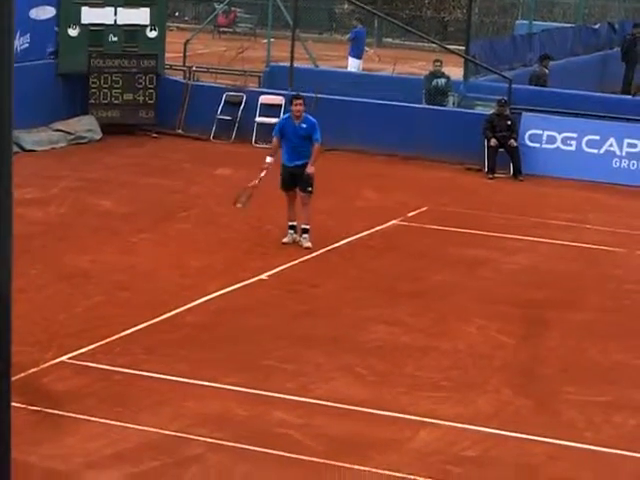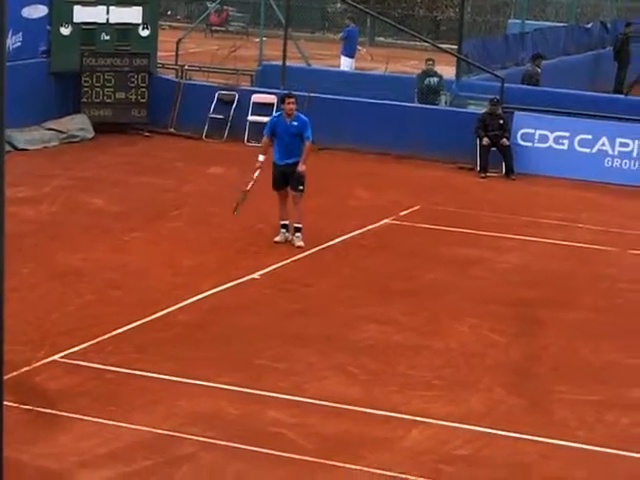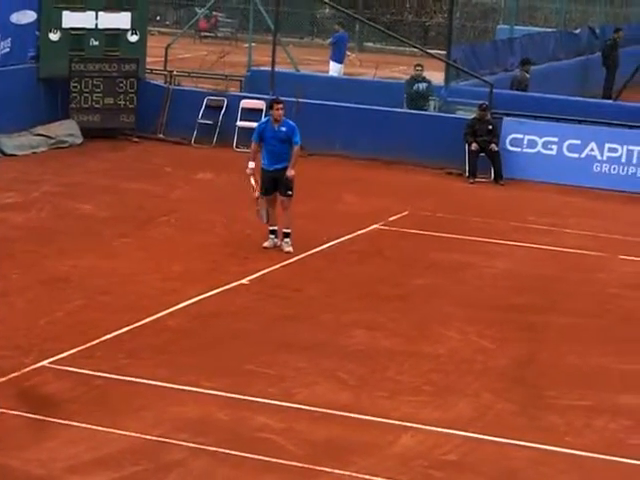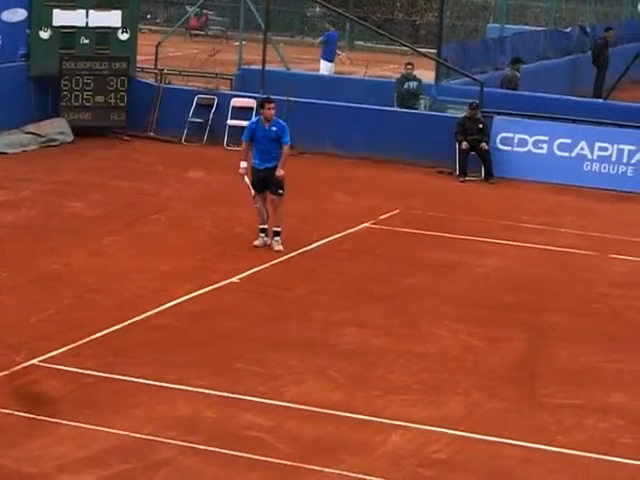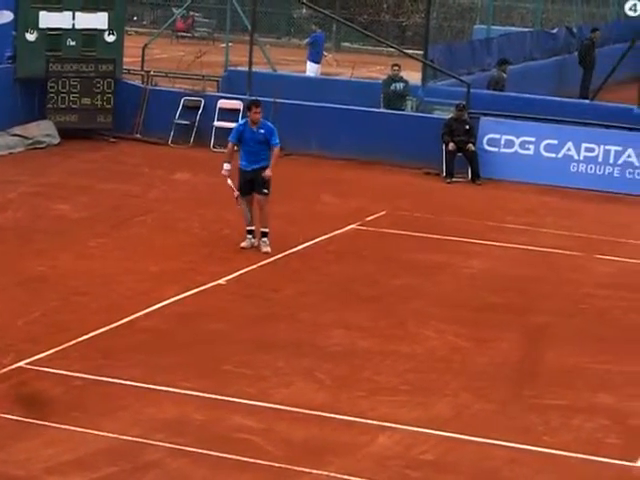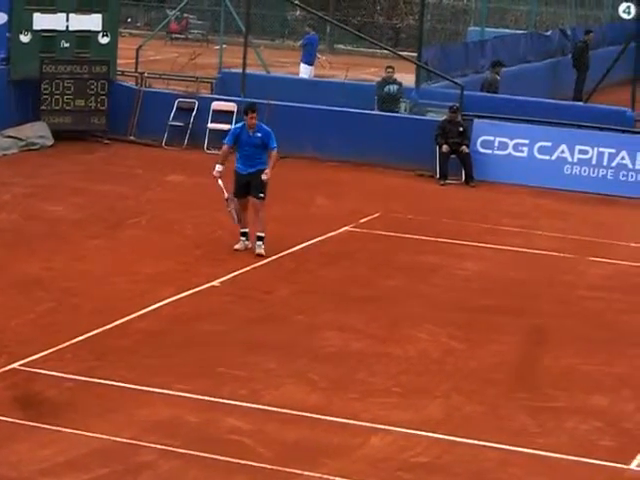
dt=0.3s
person 1, frame 1
left shoulder: (312, 123)
right shoulder: (284, 121)
left elbow: (317, 144)
right elbow: (276, 140)
left wrist: (311, 165)
right wrist: (269, 159)
left hip: (304, 166)
right hip: (287, 165)
left knee: (305, 200)
right knee: (290, 198)
left ankle: (305, 235)
right ankle: (292, 232)
person 1, frame 2
left shoulder: (303, 121)
right shoulder: (275, 120)
left elbow: (308, 142)
right elbow: (267, 139)
left wrist: (302, 163)
right wrist: (261, 158)
left hip: (296, 164)
right hip: (278, 164)
left knee: (297, 198)
right knee: (282, 197)
left ankle: (297, 234)
right ankle: (284, 231)
person 1, frame 3
left shoulder: (291, 126)
right shoulder: (262, 126)
left elbow: (296, 147)
right elbow: (255, 145)
left wrist: (291, 168)
right wrist: (251, 164)
left hip: (284, 170)
right hip: (267, 169)
left knee: (285, 203)
right knee: (270, 203)
left ankle: (286, 239)
right ankle: (273, 237)
person 1, frame 4
left shoulder: (281, 126)
right shoulder: (253, 125)
left elbow: (286, 148)
right elbow: (246, 144)
left wrist: (280, 168)
right wrist: (243, 164)
left hip: (274, 168)
right hip: (257, 168)
left knee: (276, 202)
right knee: (260, 202)
left ankle: (276, 238)
right ankle: (263, 235)
person 1, frame 5
left shoulder: (269, 128)
right shoulder: (240, 127)
left elbow: (276, 148)
right elbow: (231, 146)
left wrist: (270, 168)
right wrist: (227, 166)
left hip: (262, 169)
right hip: (245, 169)
left knee: (262, 202)
right knee: (247, 203)
left ankle: (264, 239)
right ankle: (250, 237)
person 1, frame 6
left shoulder: (266, 131)
right shoulder: (237, 130)
left elbow: (273, 151)
right elbow: (226, 148)
left wrist: (269, 169)
right wrist: (219, 167)
left hip: (259, 172)
right hip: (241, 172)
left knee: (258, 206)
right knee: (242, 206)
left ankle: (260, 242)
right ankle: (244, 239)
